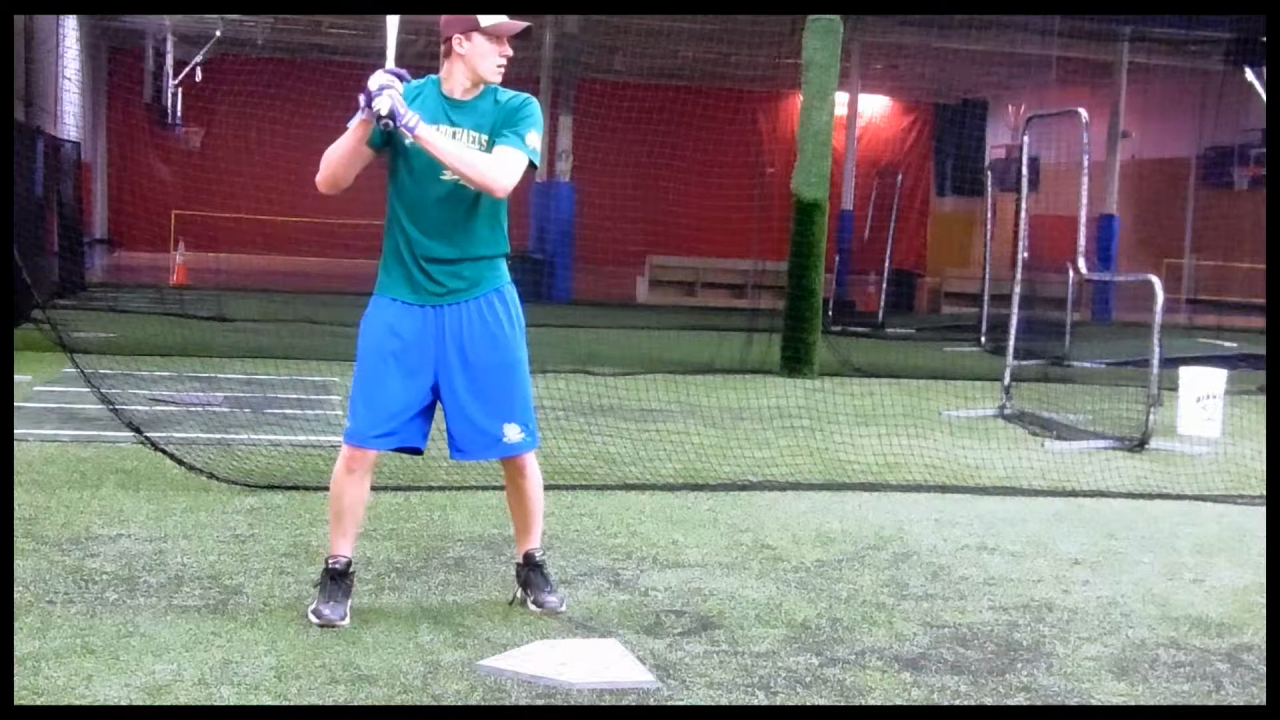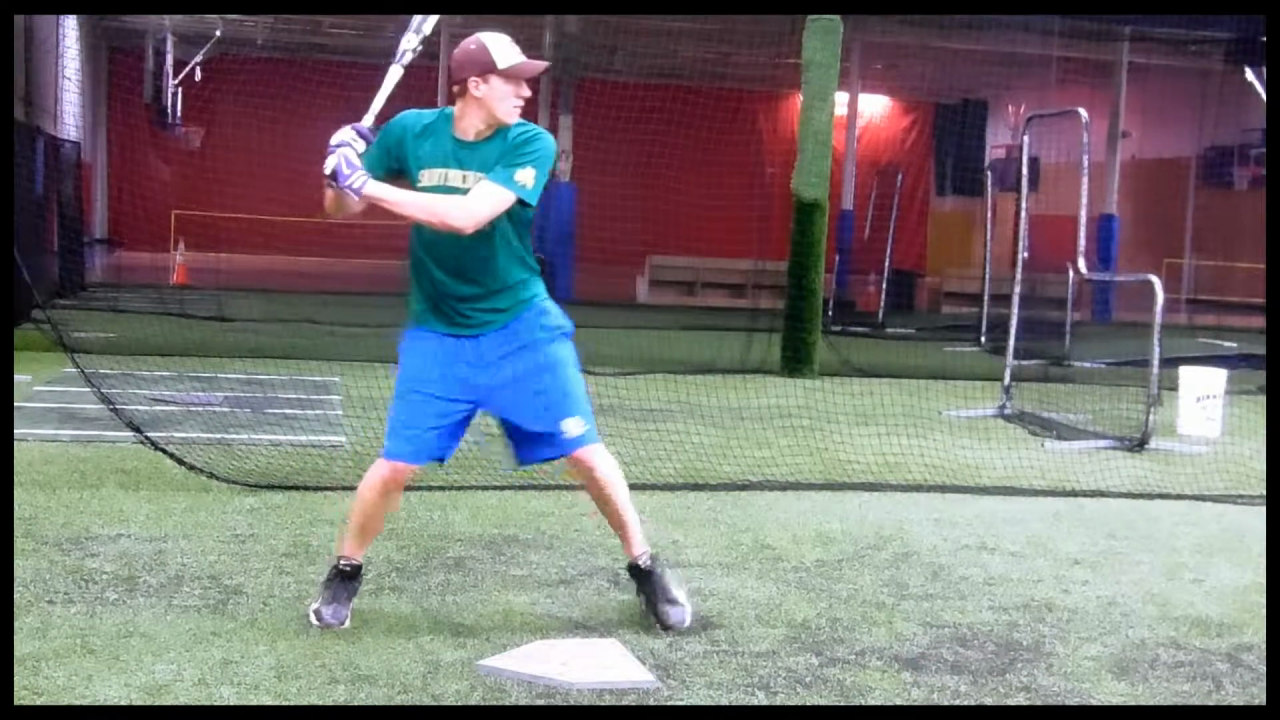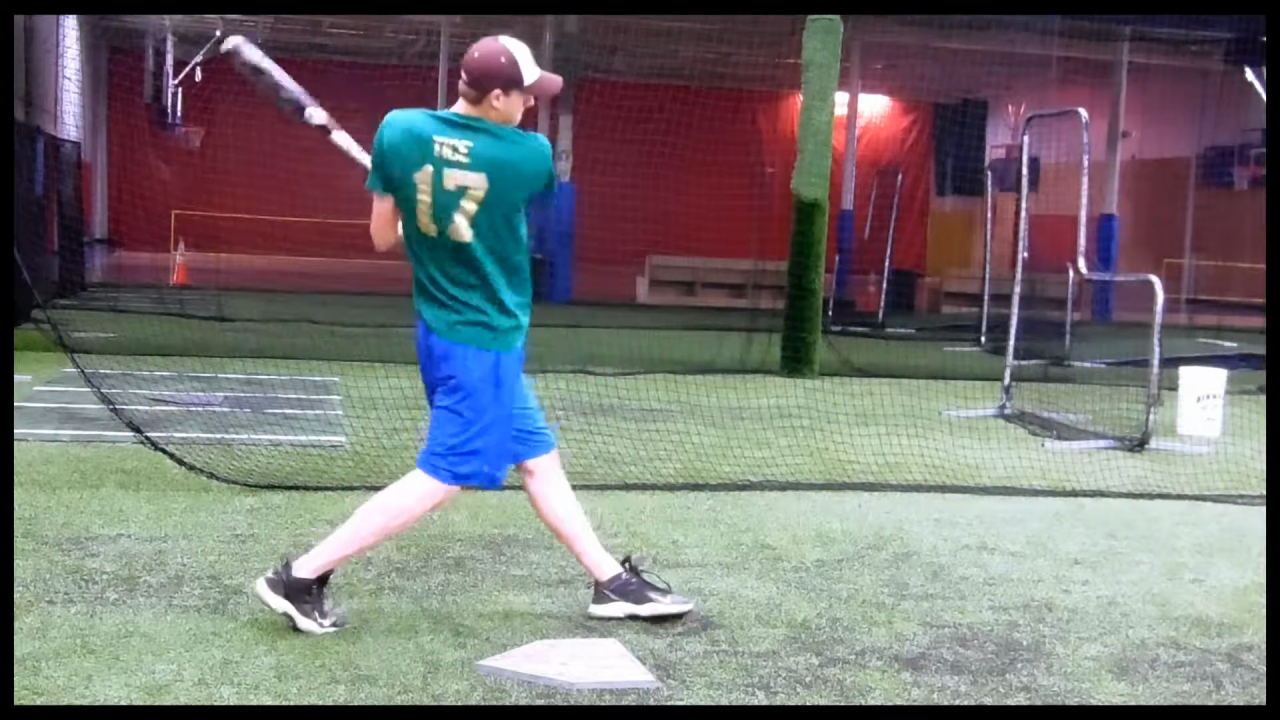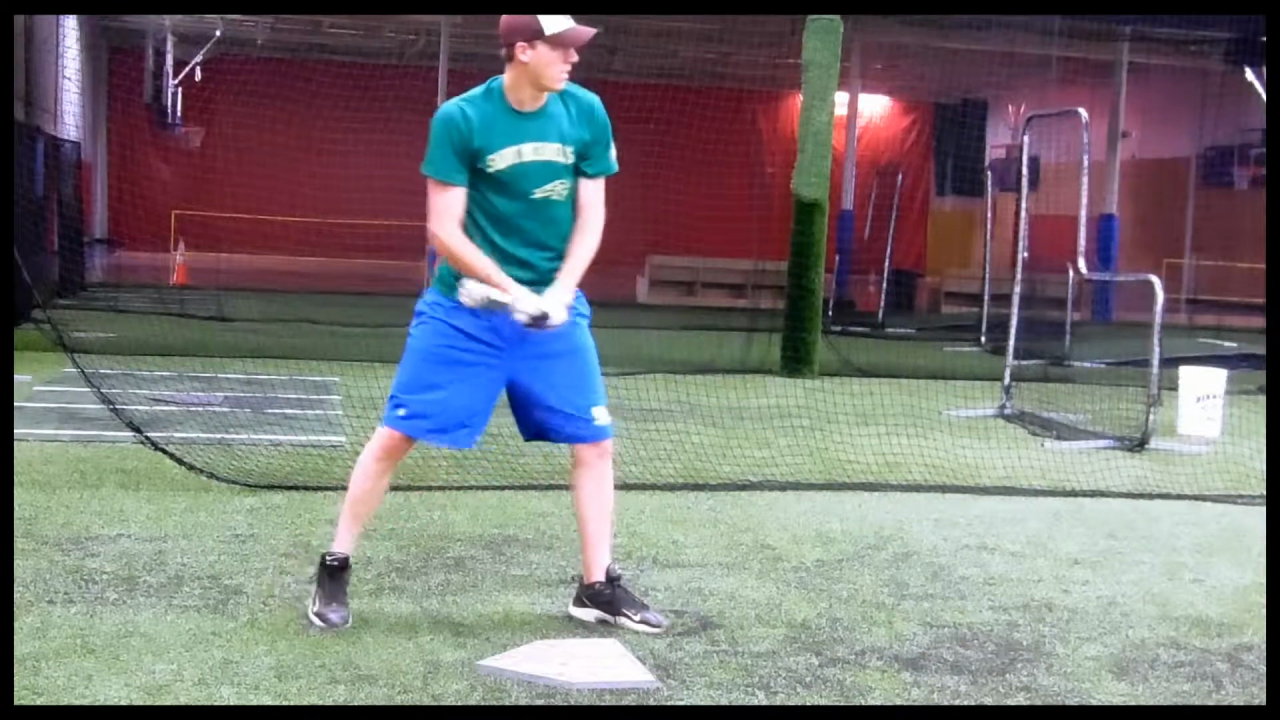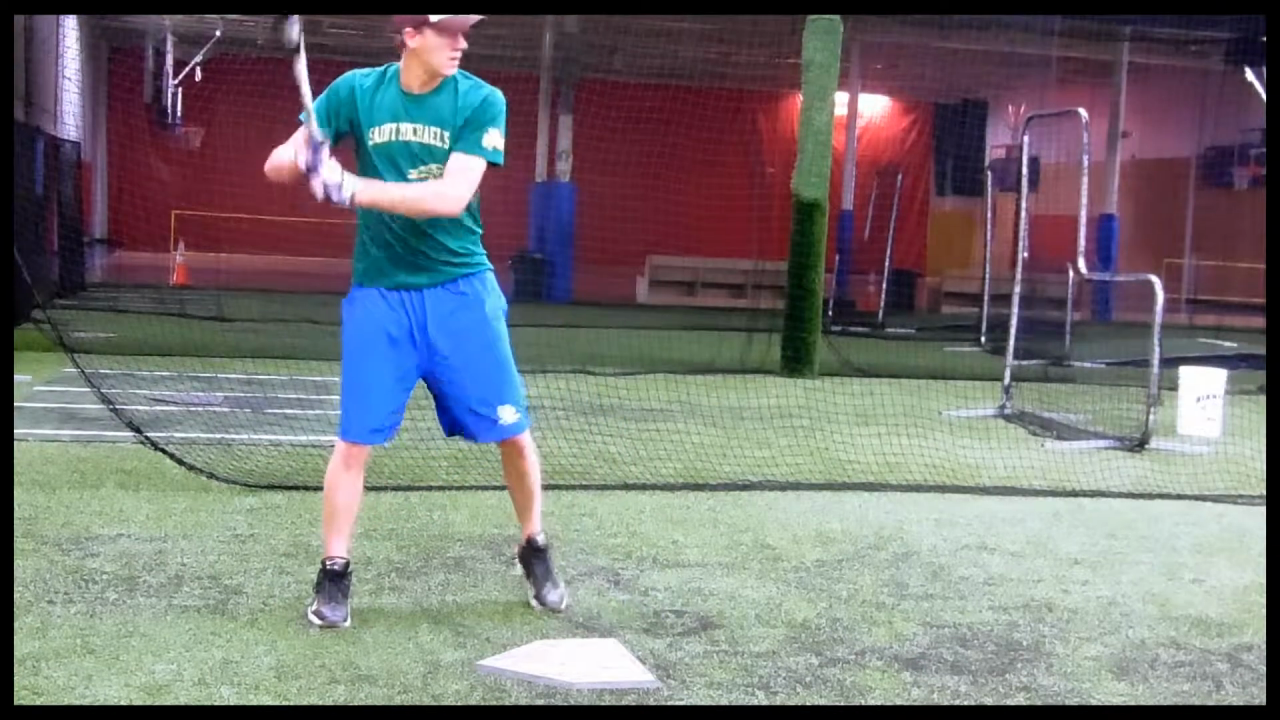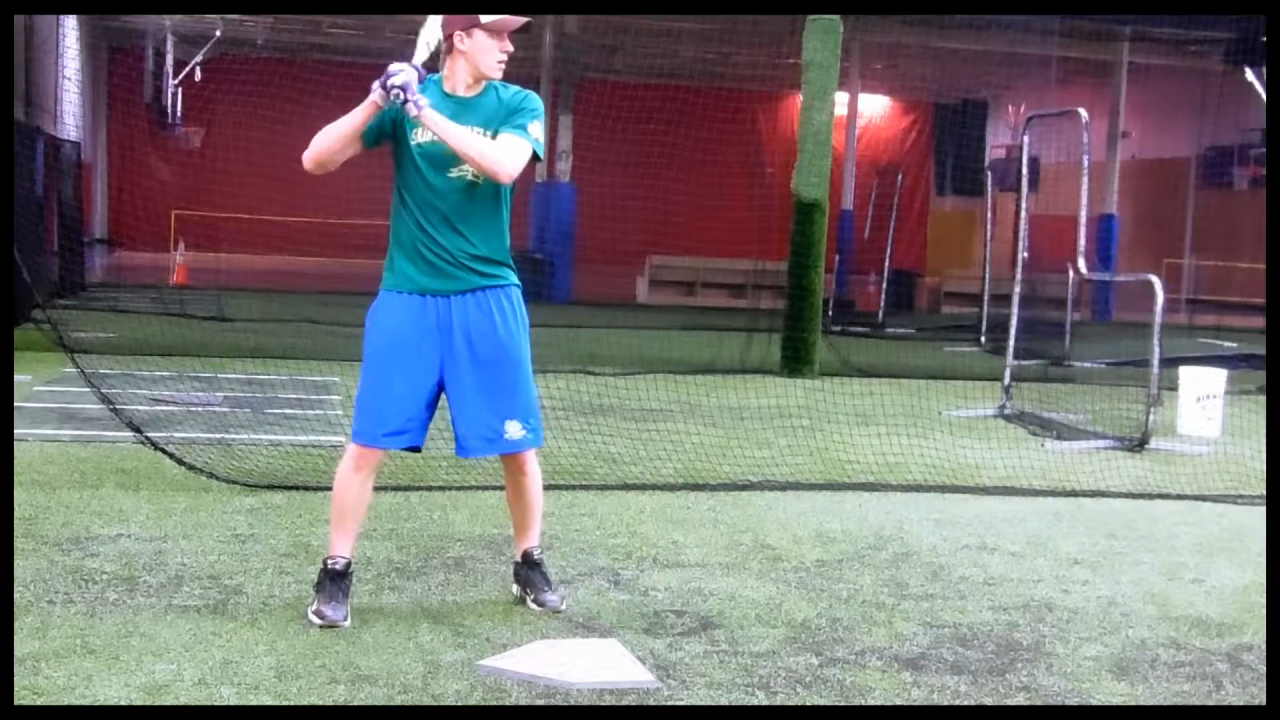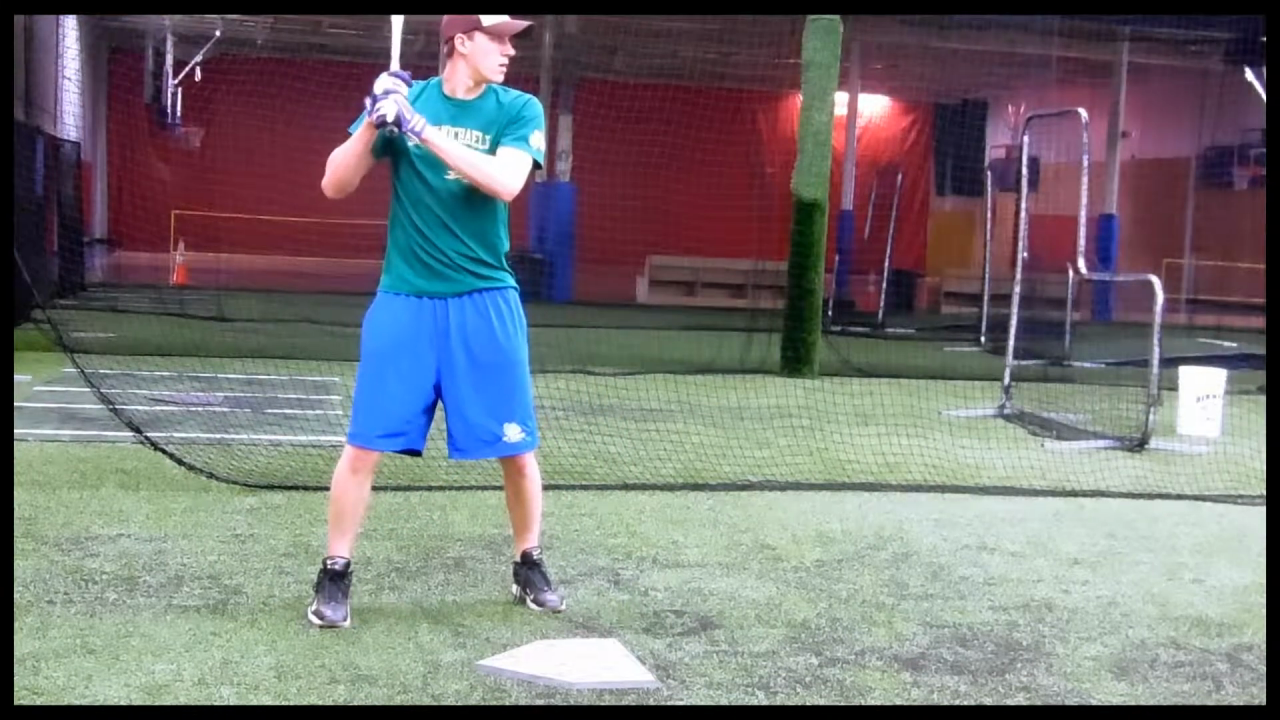
dt=0.7s
person 1, frame 1
left shoulder: (518, 109)
right shoulder: (404, 93)
left elbow: (500, 178)
right elbow: (328, 182)
left wrist: (416, 126)
right wrist: (368, 116)
left hip: (483, 302)
right hip: (401, 302)
left knee: (516, 449)
right knee: (361, 444)
left ankle: (531, 564)
right ankle: (337, 573)
person 1, frame 2
left shoulder: (532, 144)
right shoulder: (410, 131)
left elbow: (467, 216)
right elbow: (340, 209)
left wrist: (369, 184)
right wrist: (343, 169)
left hip: (524, 326)
right hip: (441, 334)
left knee: (585, 451)
right knee: (398, 465)
left ankle: (643, 567)
right ankle: (344, 574)
person 1, frame 3
left shoulder: (397, 131)
right shoulder: (532, 155)
left elbow: (383, 238)
left hip: (438, 329)
right hip: (485, 341)
left knee: (538, 459)
right knee: (442, 477)
left ankle: (612, 582)
right ankle: (300, 577)
person 1, frame 4
left shoulder: (587, 114)
right shoulder: (460, 119)
left elbow: (590, 216)
right elbow: (443, 228)
left wrist: (556, 291)
right wrist: (507, 290)
left hip: (553, 304)
right hip: (462, 306)
left knee: (593, 443)
right knee: (395, 435)
left ankle: (598, 586)
right ankle: (334, 566)
person 1, frame 5
left shoulder: (482, 101)
right shoulder: (354, 91)
left elbow: (452, 197)
right elbow: (277, 166)
left wrist: (351, 186)
right wrist: (303, 160)
left hip: (462, 289)
right hip: (379, 294)
left knee: (511, 432)
right knee: (354, 439)
left ankle: (533, 548)
right ankle: (334, 574)
person 1, frame 6
left shoulder: (520, 104)
right shoulder: (401, 94)
left elbow: (505, 166)
right elbow: (316, 160)
left wrist: (426, 112)
right wrist: (379, 100)
left hip: (489, 298)
right hip: (407, 297)
left knee: (519, 444)
right knee: (369, 441)
left ankle: (529, 563)
right ankle: (335, 573)
person 1, frame 7
left shoulder: (520, 109)
right shoulder: (402, 95)
left elbow: (505, 182)
right elbow: (334, 185)
left wrist: (419, 128)
right wrist: (373, 121)
left hip: (486, 301)
right hip: (404, 300)
left knee: (516, 448)
right knee: (364, 445)
left ankle: (529, 564)
right ankle: (334, 575)
